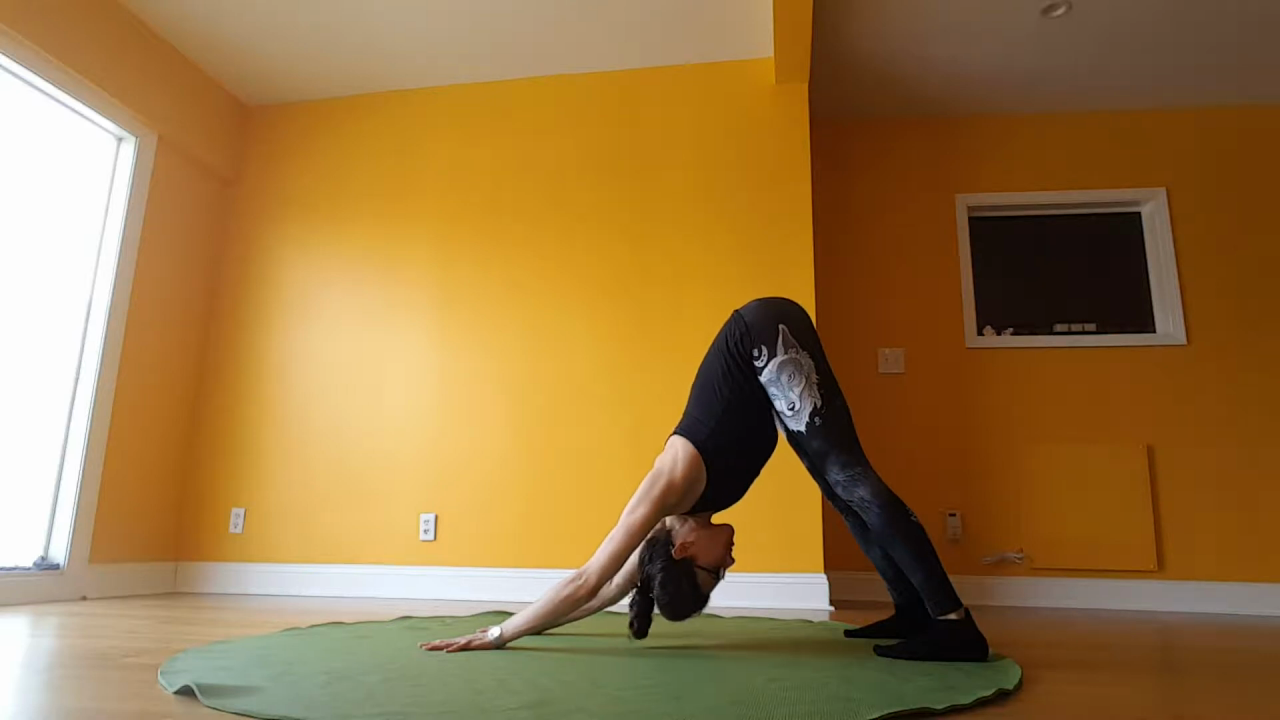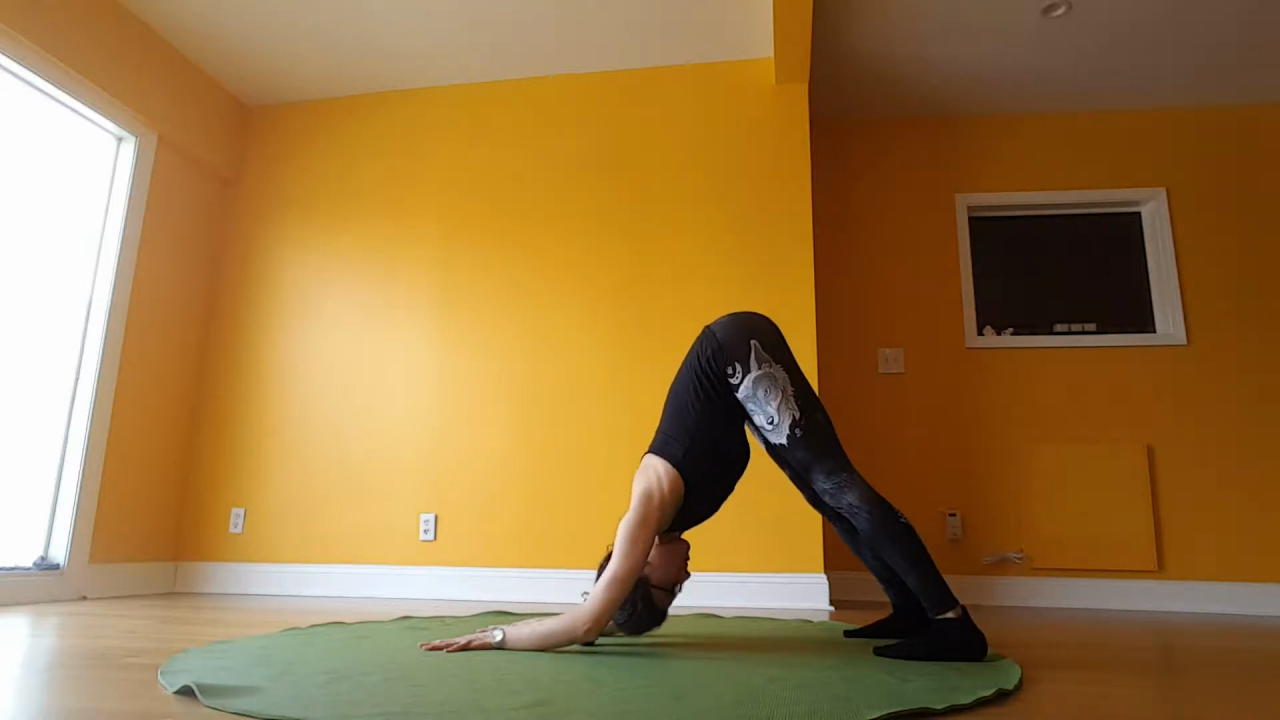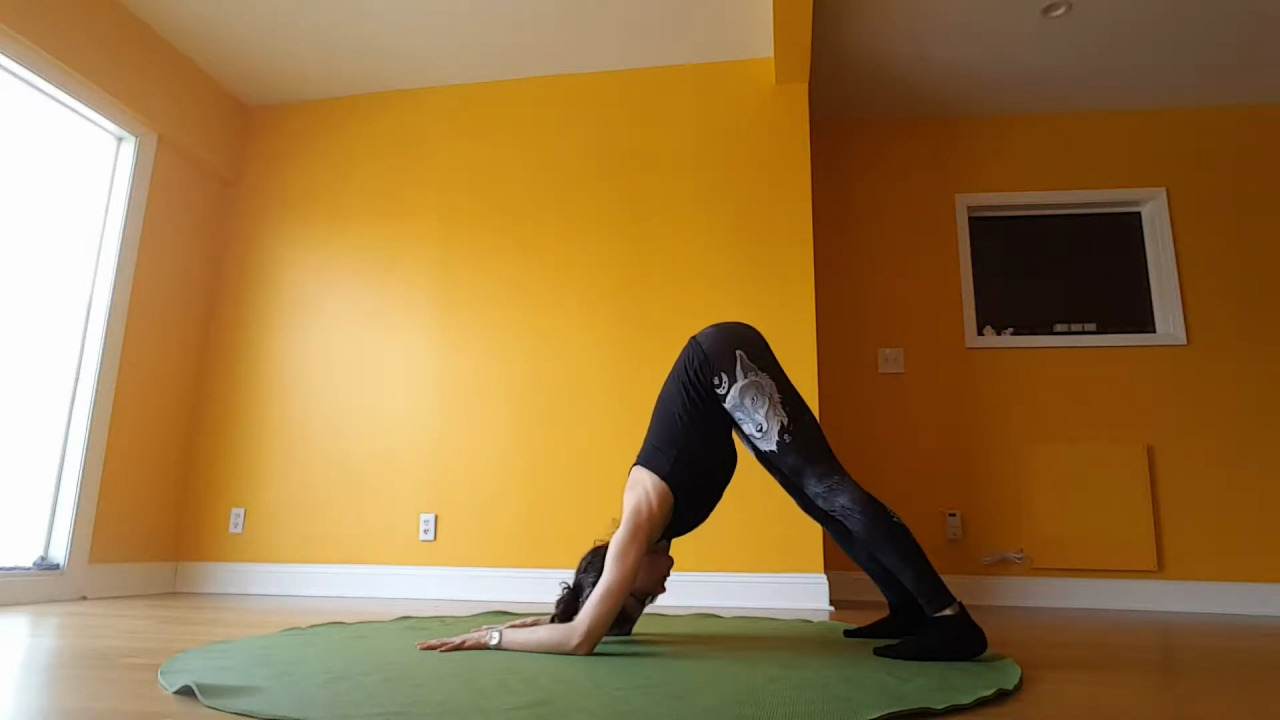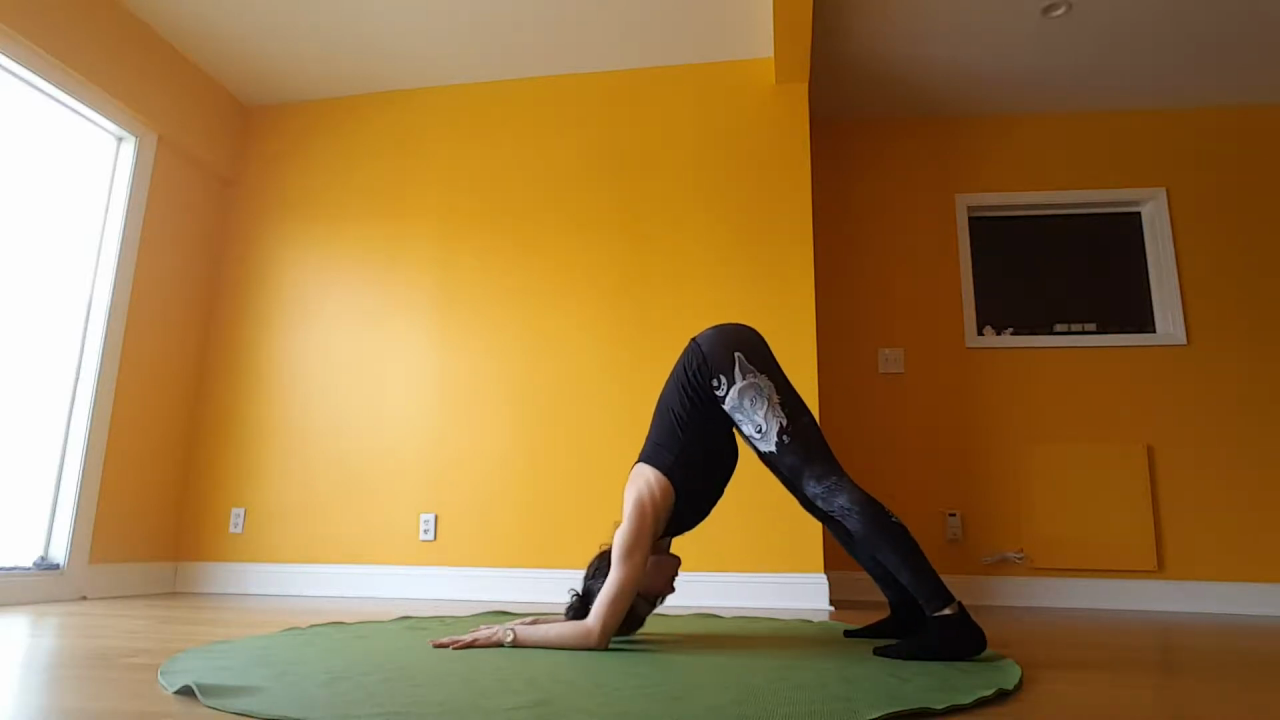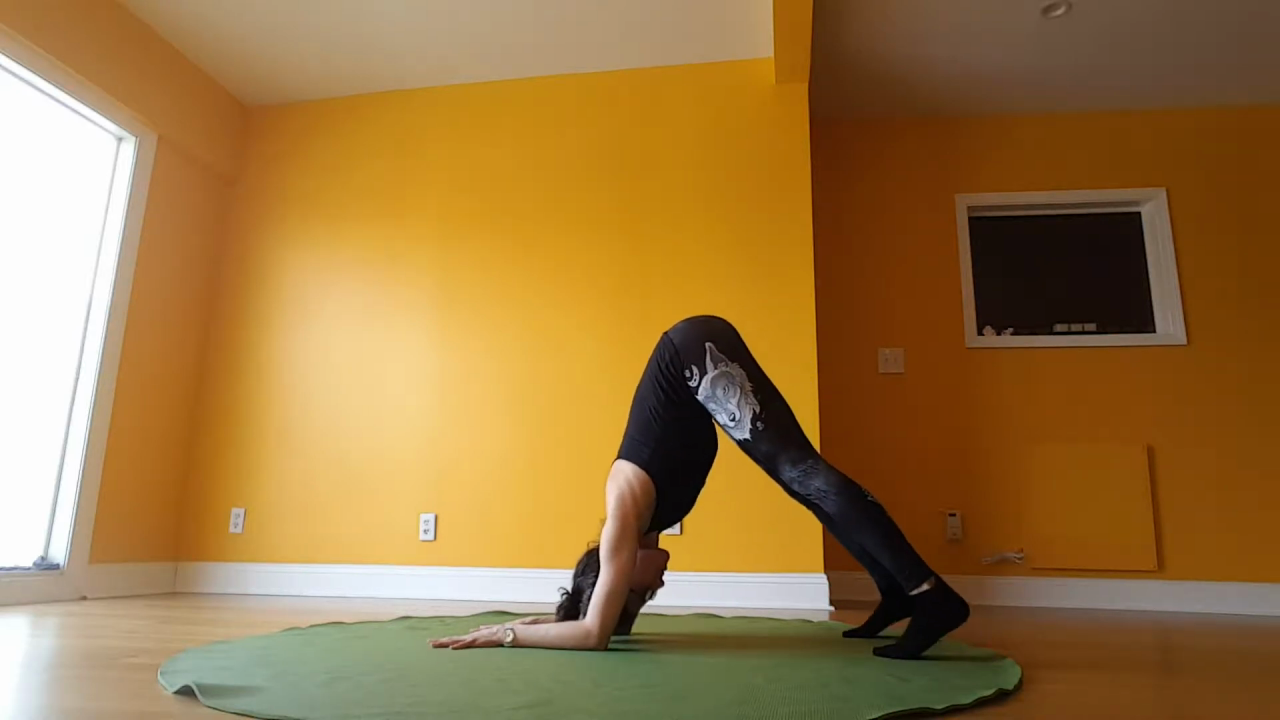
dt=1s
person 1, frame 1
left shoulder: (672, 486)
left elbow: (585, 584)
right elbow: (601, 588)
right wrist: (522, 626)
left hip: (765, 333)
right hip: (765, 344)
left knee: (847, 480)
right knee: (844, 486)
left ankle: (952, 622)
right ankle: (915, 609)
person 1, frame 2
left shoulder: (649, 509)
right shoulder: (654, 514)
left elbow: (589, 622)
right elbow: (598, 616)
left wrist: (498, 636)
right wrist: (514, 629)
left hip: (738, 352)
right hip: (739, 360)
left knee: (833, 486)
right knee: (829, 492)
left ankle: (950, 621)
right ankle: (912, 608)
person 1, frame 3
left shoulder: (639, 524)
right shoulder: (647, 524)
left elbow: (580, 639)
right elbow: (588, 616)
left wrist: (493, 638)
right wrist: (529, 623)
left hip: (724, 361)
right hip: (725, 368)
left knee: (826, 489)
right knee: (821, 496)
left ankle: (949, 619)
right ankle: (909, 607)
person 1, frame 4
left shoulder: (641, 522)
right shoulder: (648, 526)
left elbow: (596, 633)
right elbow: (597, 615)
left wrist: (508, 634)
right wrist: (523, 622)
left hip: (724, 362)
right hip: (724, 367)
left knee: (824, 489)
right knee: (821, 495)
left ankle: (948, 618)
right ankle: (910, 607)
person 1, frame 5
left shoulder: (624, 520)
left elbow: (595, 633)
right elbow: (594, 615)
left wrist: (506, 634)
right wrist: (525, 621)
left hip: (697, 351)
right hip: (699, 358)
left knee: (799, 472)
right knee: (800, 477)
left ankle: (927, 593)
right ankle: (899, 590)
